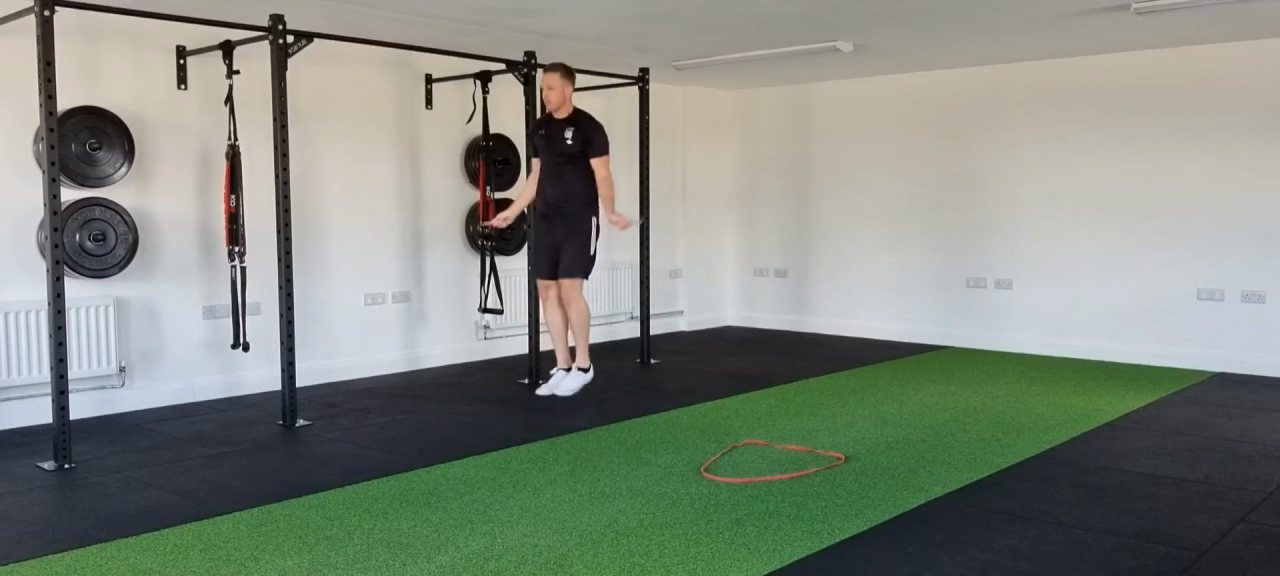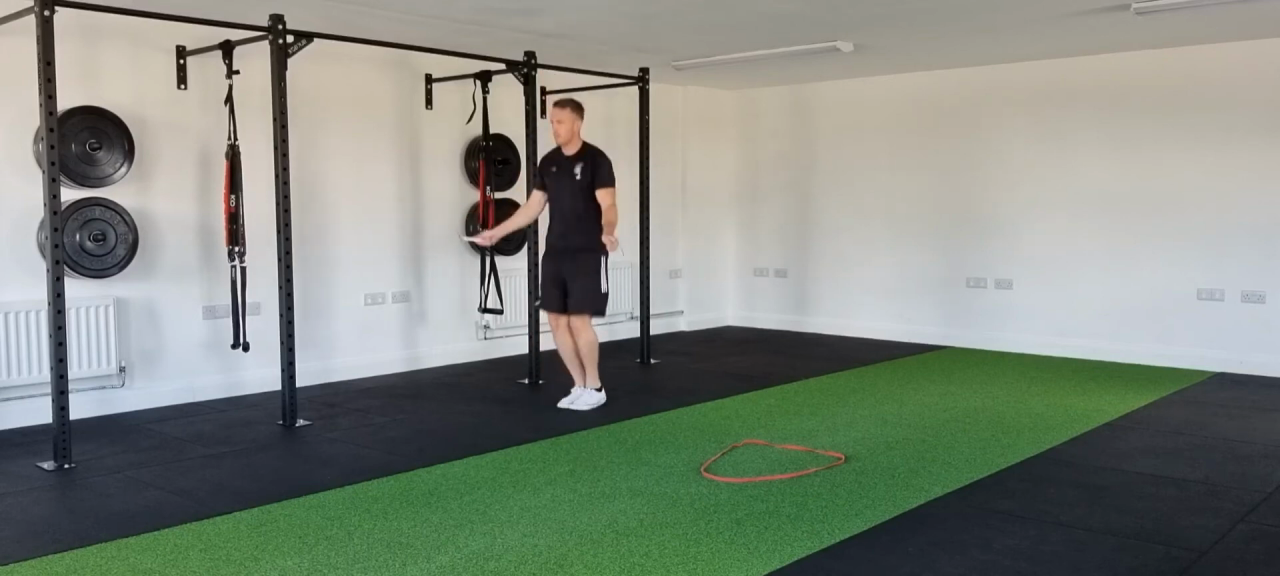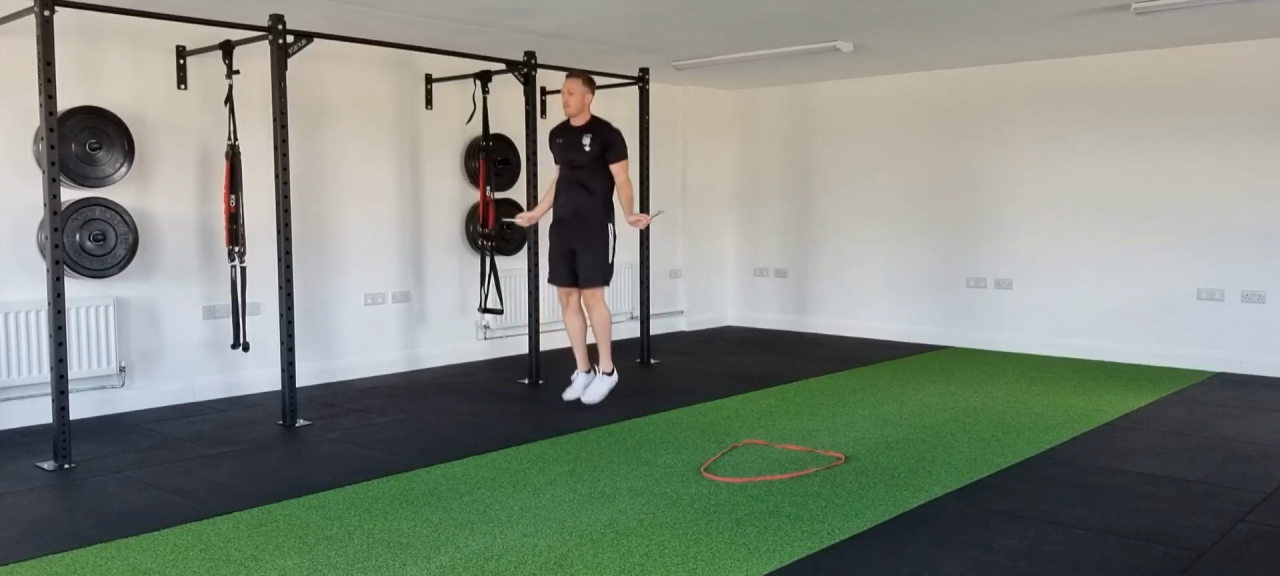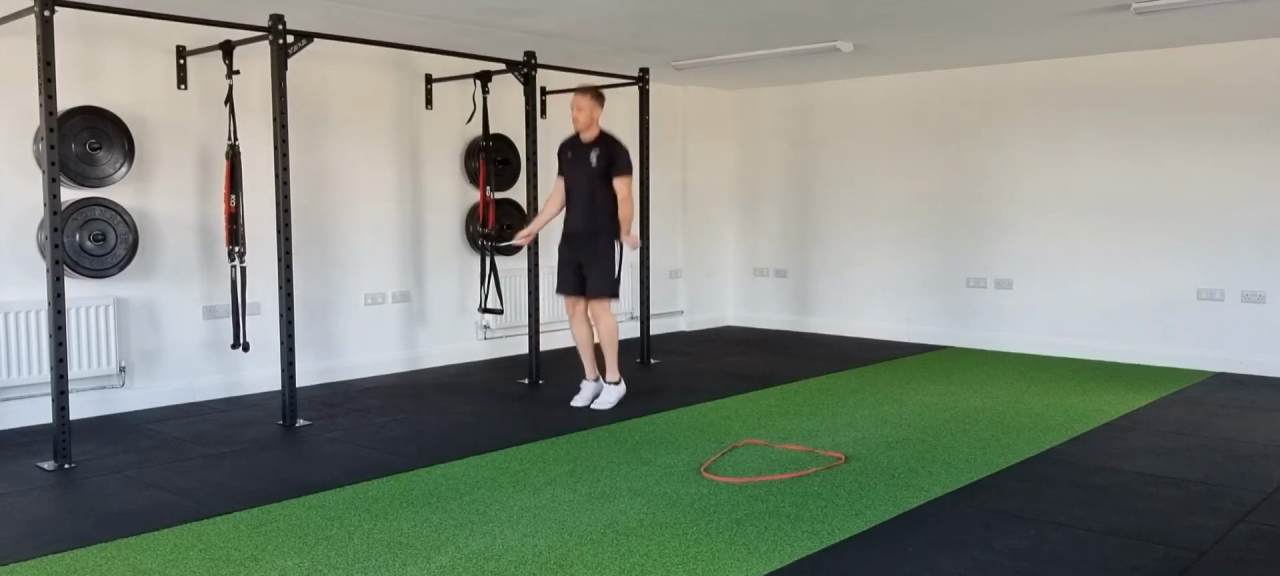
dt=0.7s
person 1, frame 1
left shoulder: (589, 127)
right shoulder: (540, 127)
left elbow: (601, 175)
left wrist: (610, 212)
right wrist: (511, 212)
left hip: (579, 220)
right hip: (545, 220)
left knee: (570, 288)
right knee: (548, 290)
left ankle: (582, 365)
right ankle: (562, 367)
person 1, frame 2
left shoulder: (597, 162)
right shoulder: (548, 162)
left elbow: (607, 206)
right elbow: (533, 207)
left wrist: (608, 232)
right wrist: (497, 232)
left hip: (587, 254)
right hip: (555, 254)
left knee: (579, 323)
right knee: (557, 323)
left ankle: (594, 388)
right ankle: (579, 383)
person 1, frame 3
left shoulder: (606, 134)
right shoulder: (557, 135)
left elbow: (622, 179)
left wrist: (630, 214)
right wrist: (536, 213)
left hip: (595, 227)
right hip: (562, 227)
left knee: (592, 297)
right knee: (567, 298)
left ankle: (606, 371)
right ankle: (583, 371)
person 1, frame 4
left shoulder: (613, 150)
right shoulder: (566, 148)
left elbow: (624, 196)
left wrist: (626, 232)
right wrist: (531, 229)
left hip: (602, 242)
right hip: (571, 241)
left knee: (599, 309)
right knee: (574, 310)
left ankle: (613, 381)
right ankle: (592, 378)
